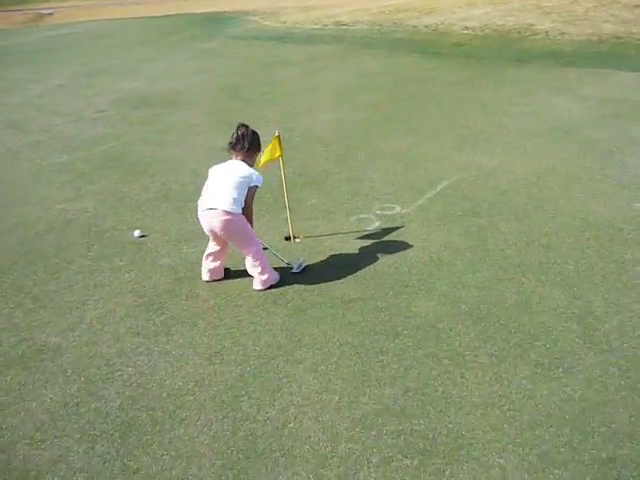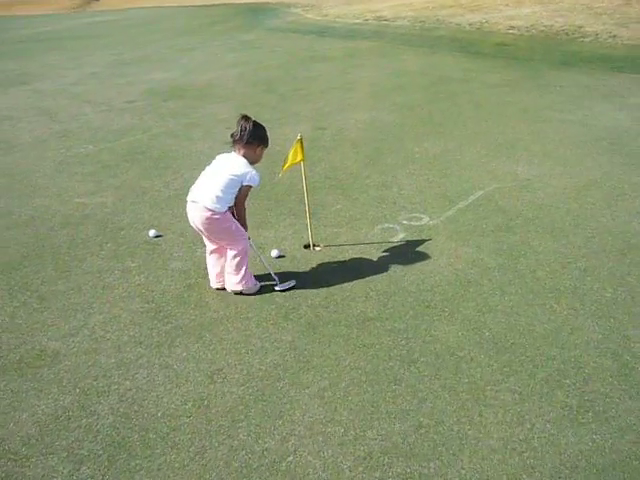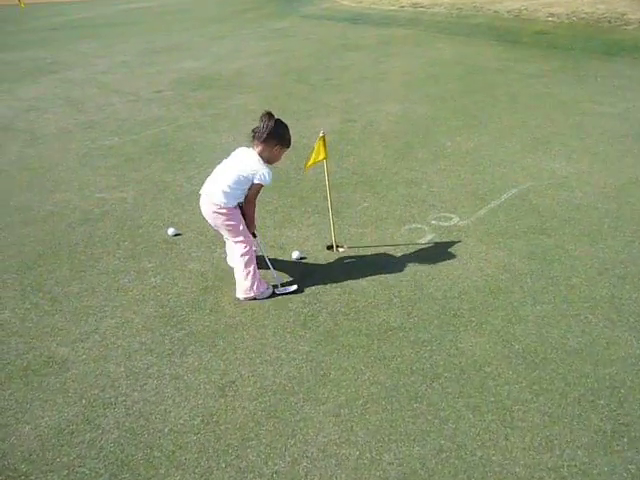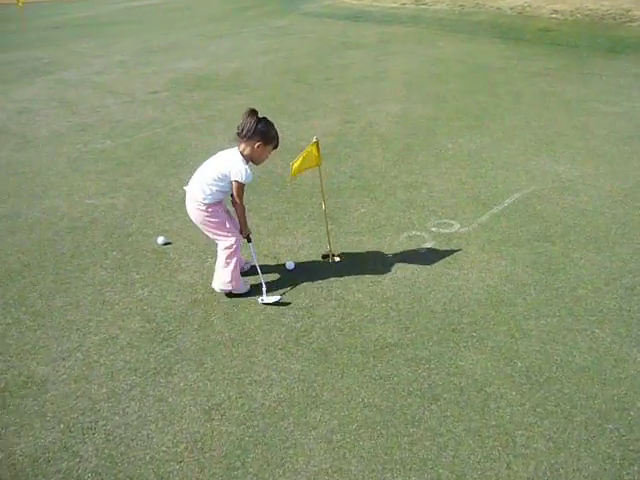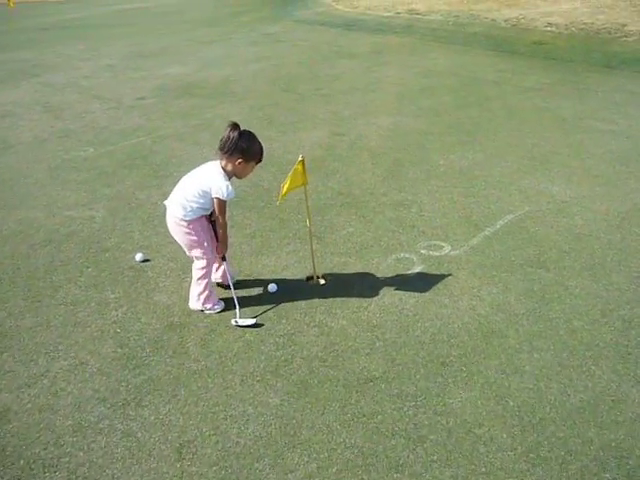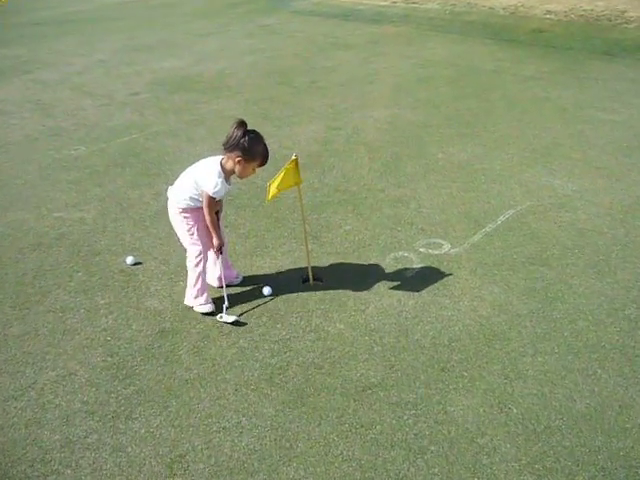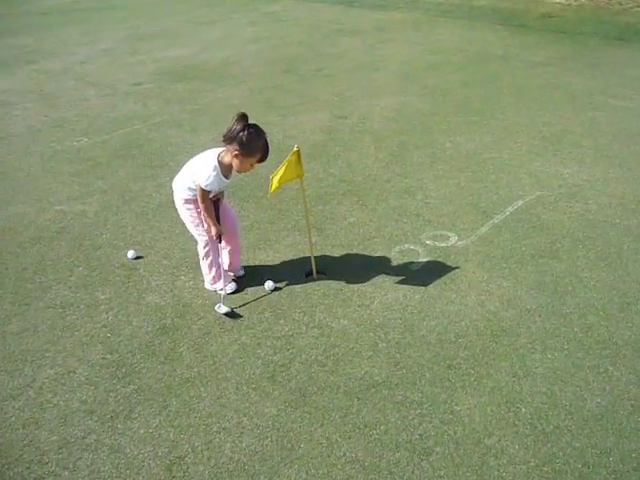
dt=0.3s
person 1, frame 1
left shoulder: (217, 168)
right shoulder: (253, 175)
left elbow: (203, 193)
right elbow: (248, 206)
right wrist: (249, 228)
left hip: (204, 214)
right hip: (226, 216)
left knee: (217, 243)
right knee: (251, 246)
left ankle: (211, 271)
person 1, frame 2
left shoulder: (222, 158)
right shoulder: (250, 174)
right elbow: (239, 204)
left wrist: (236, 224)
right wrist: (244, 229)
left hip: (192, 206)
right hip: (211, 212)
left knee: (215, 243)
right knee: (239, 243)
left ankle: (218, 279)
right ankle: (240, 282)
person 1, frame 3
left shoulder: (241, 151)
right shoulder: (262, 172)
right elbow: (250, 201)
left wrist: (246, 223)
right wrist: (251, 225)
left hip: (207, 198)
right hip: (220, 206)
left knee: (235, 231)
right knee: (244, 242)
left ankle: (236, 259)
right ankle: (250, 288)
person 1, frame 4
left shoulder: (232, 153)
right shoulder: (241, 169)
right elbow: (238, 201)
left wrist: (239, 225)
right wrist: (244, 226)
left hip: (198, 196)
right hip: (203, 204)
left knee: (231, 229)
right knee: (231, 238)
left ankle: (234, 265)
right ankle: (226, 281)
person 1, frame 5
left shoulder: (215, 166)
right shoulder: (222, 185)
right elbow: (220, 218)
left wrist: (219, 240)
right wrist: (223, 243)
left hip: (183, 211)
right hip: (184, 220)
left knee: (212, 245)
right knee: (205, 257)
left ankle: (219, 275)
right ankle: (202, 301)
person 1, frame 6
left shoulder: (224, 163)
right shoulder: (216, 179)
right elbow: (208, 210)
left wrist: (219, 203)
right wrist: (215, 236)
left hip: (199, 202)
right hip: (183, 208)
left knee: (218, 242)
right knee: (200, 250)
left ankle: (221, 276)
right ankle: (197, 297)
person 1, frame 7
left shoulder: (226, 156)
right shoulder: (210, 172)
right elbow: (203, 201)
left wrist: (219, 193)
right wrist: (213, 225)
left hip: (208, 194)
right hip: (189, 198)
left knee: (230, 225)
right knee: (208, 238)
left ankle: (230, 265)
right ankle: (214, 280)
